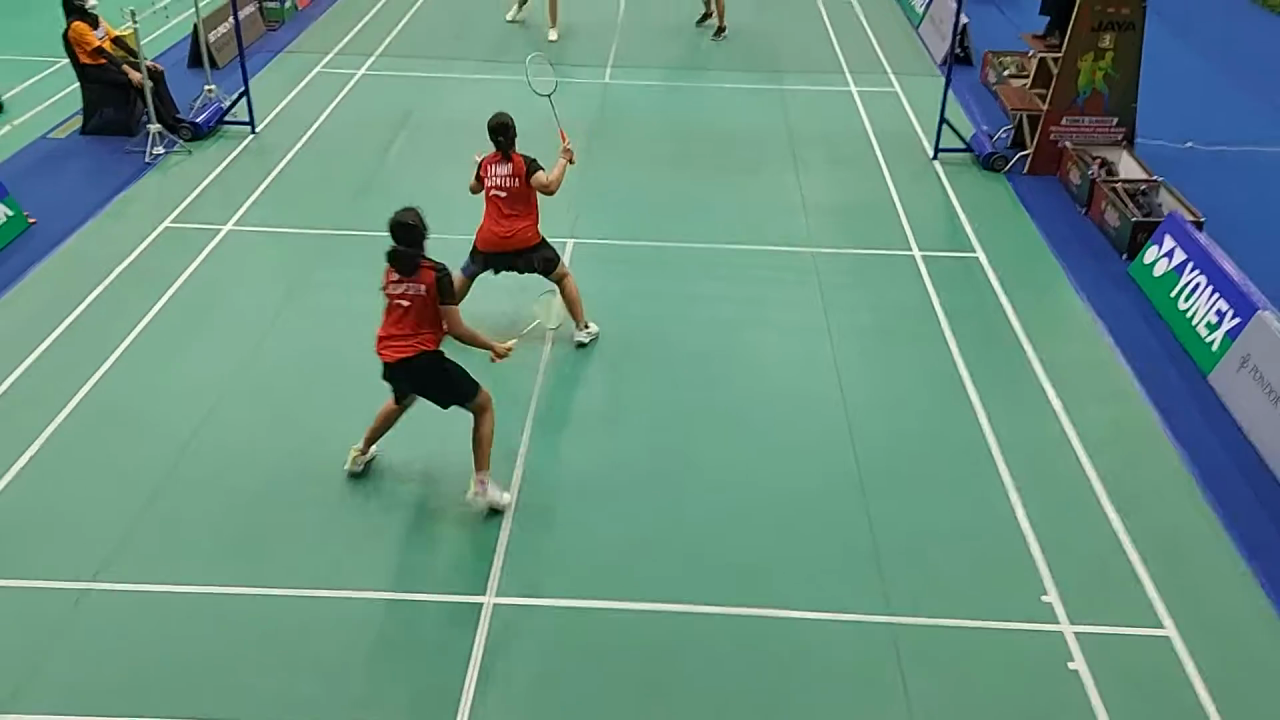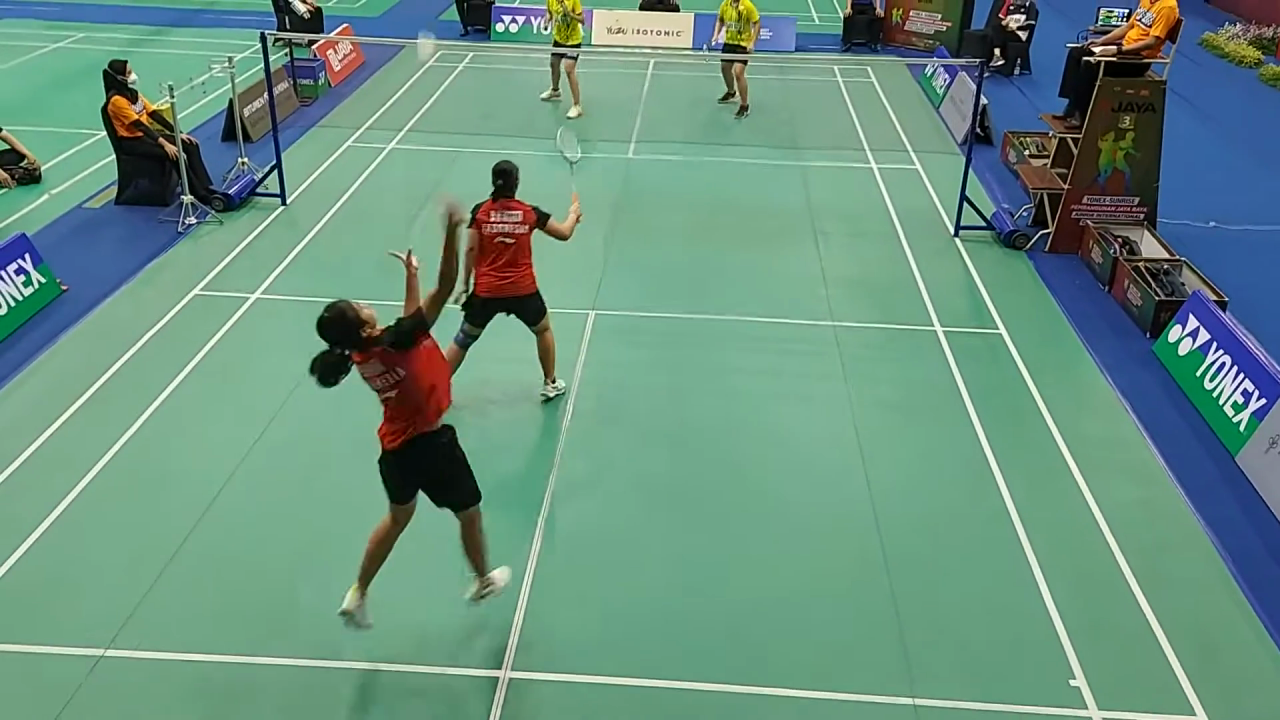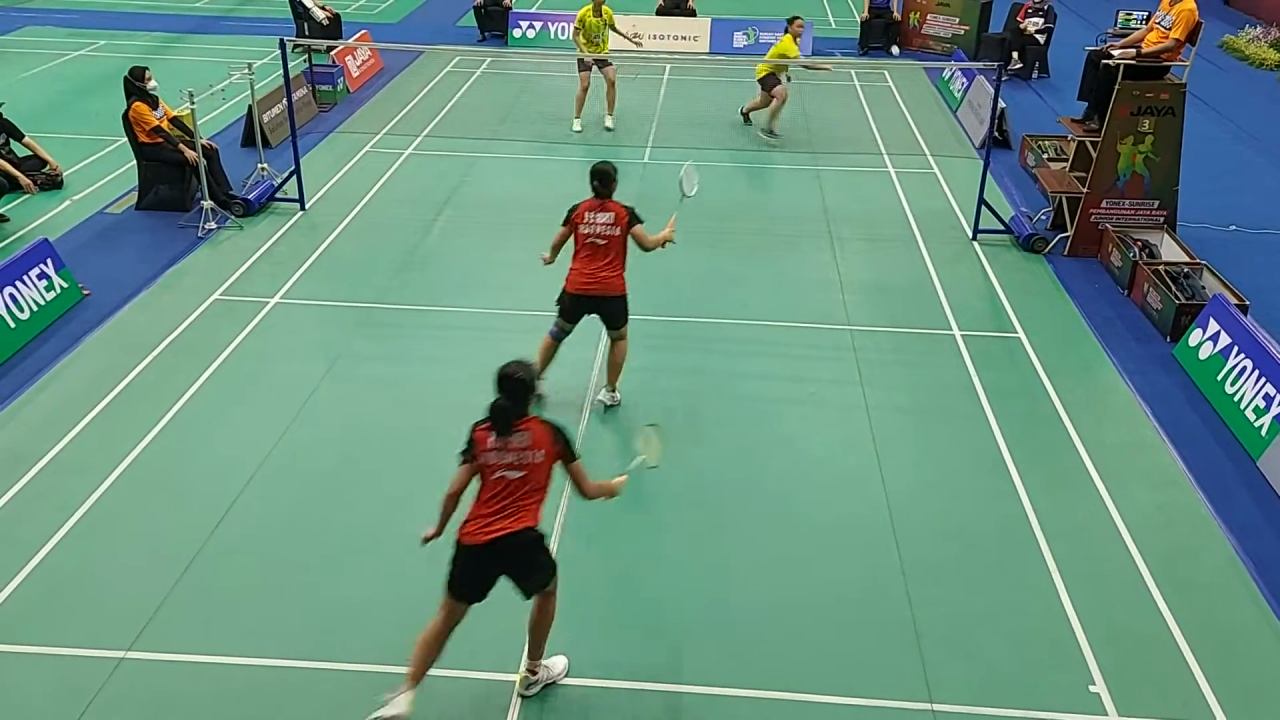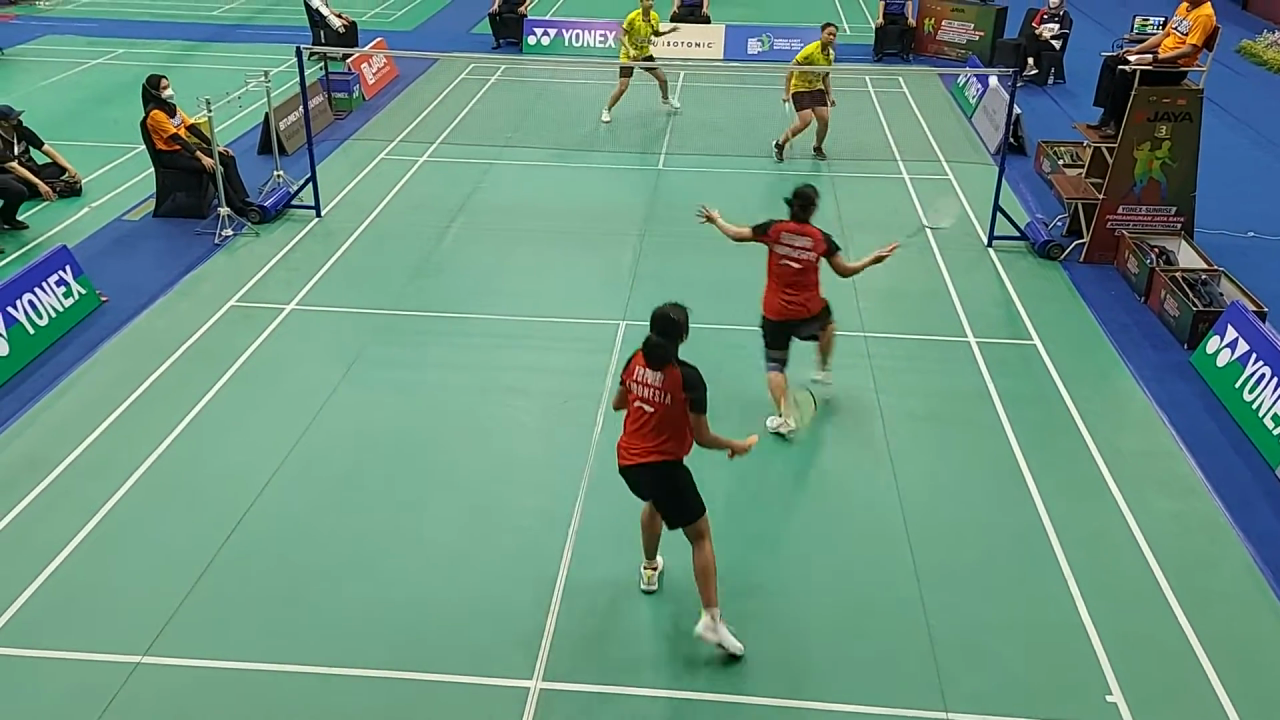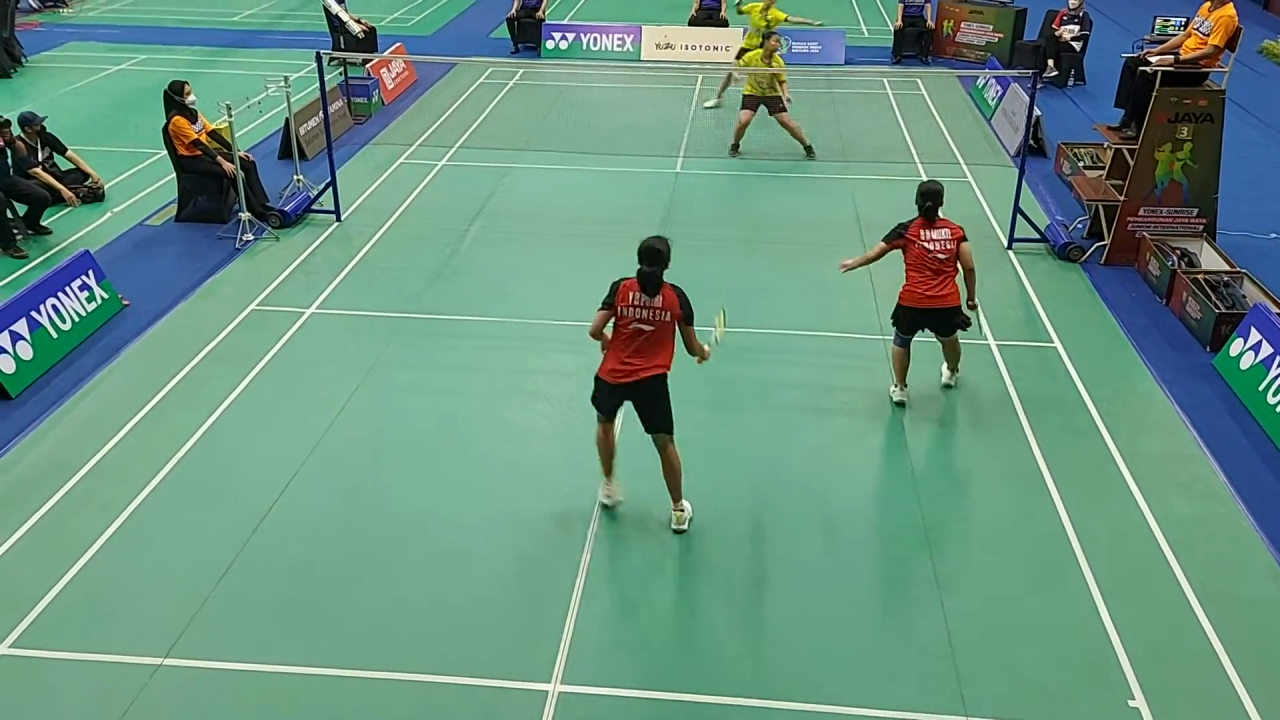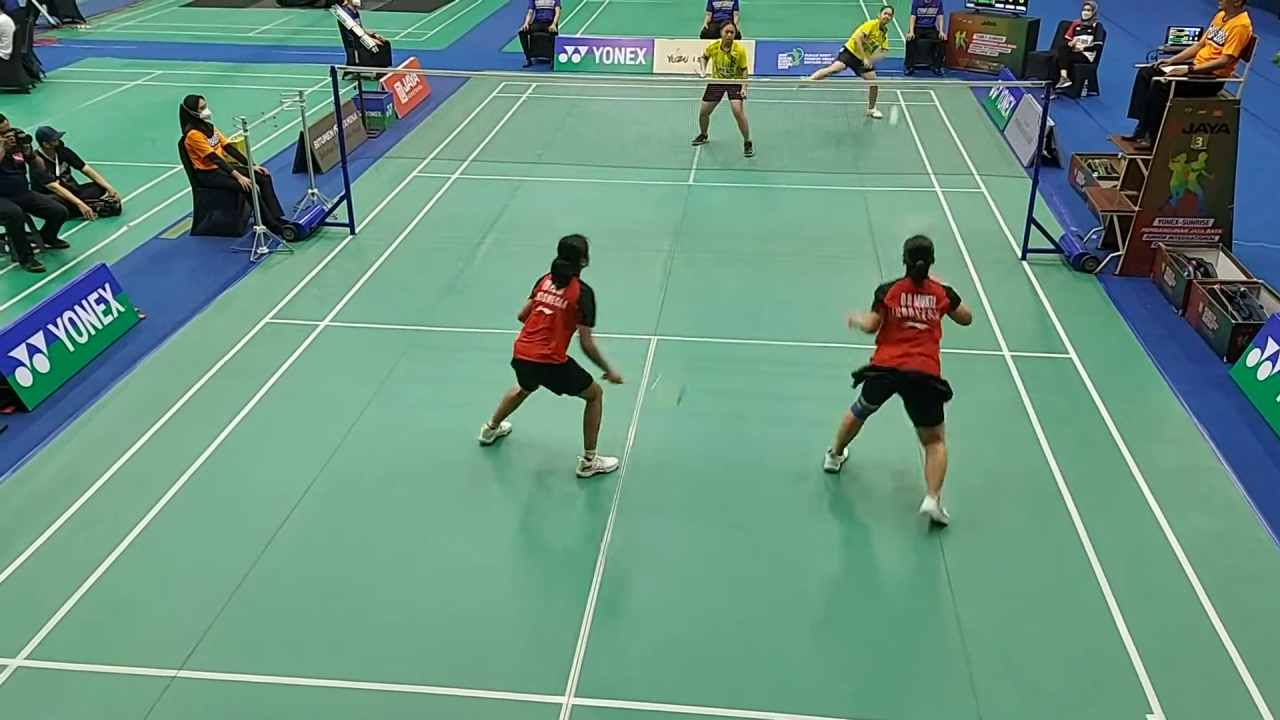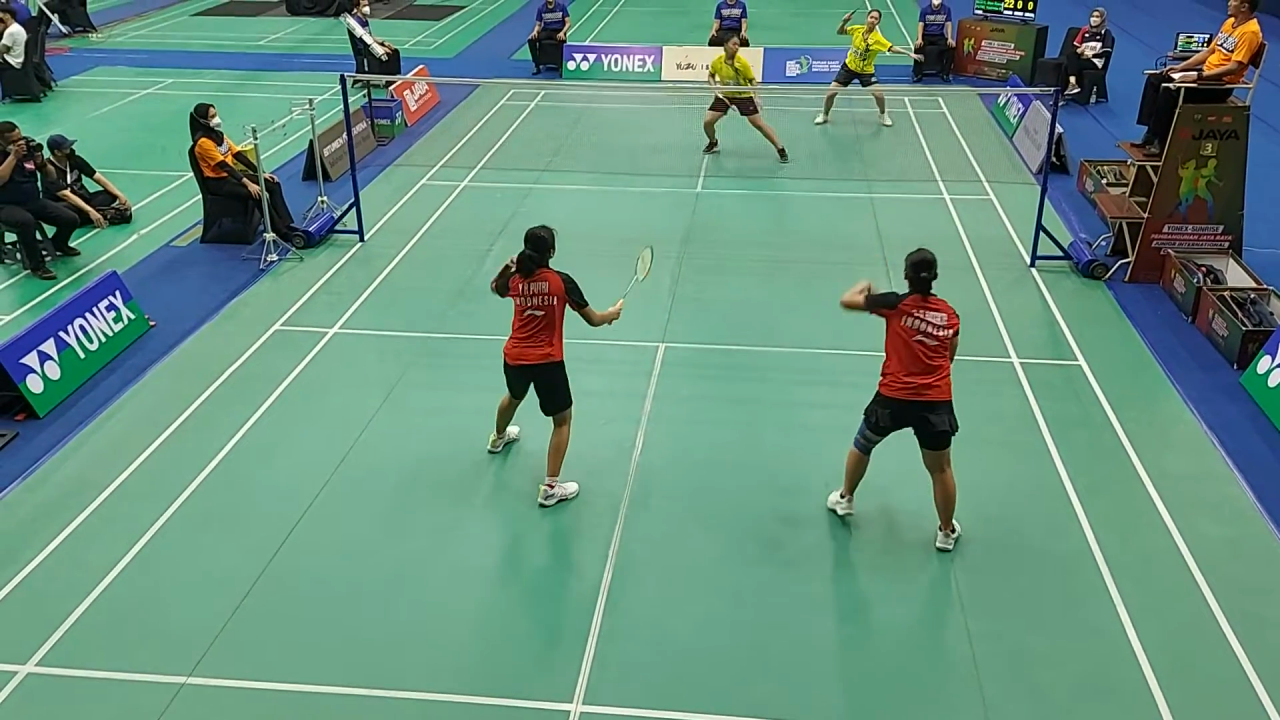
dt=0.7s
person 1, frame 1
left shoulder: (392, 271)
right shoulder: (438, 274)
right elbow: (455, 329)
right wrist: (494, 347)
left hip: (392, 362)
right hip: (423, 361)
left knee: (402, 401)
right knee: (483, 405)
left ankle: (359, 455)
right ankle: (482, 486)
person 1, frame 2
left shoulder: (361, 355)
right shoulder: (395, 341)
left elbow: (414, 315)
right elbow: (440, 297)
left wrist: (411, 275)
right wrist: (452, 235)
left hip: (395, 449)
right hip: (428, 444)
left knee: (397, 519)
right knee: (470, 515)
left ankle: (358, 595)
right ankle: (483, 580)
person 1, frame 3
left shoulder: (481, 434)
right shoulder: (550, 434)
left elbow: (455, 491)
right elbow: (587, 490)
left wrist: (438, 528)
right wrist: (613, 487)
left hip: (476, 541)
right hip: (521, 540)
left knee: (447, 616)
right knee: (548, 590)
right ankle: (534, 672)
person 1, frame 4
left shoulder: (636, 361)
right shoulder: (688, 377)
left elbow: (618, 404)
right elbow: (702, 437)
right wrist: (737, 446)
left hip: (628, 461)
right hip: (664, 465)
left knee: (654, 503)
right knee: (700, 537)
left ankle: (649, 570)
right ankle: (711, 621)
person 1, frame 5
left shoulder: (620, 288)
right shoulder: (676, 297)
left elbow: (594, 331)
right elbow: (692, 347)
left wrist: (606, 340)
right wrist: (704, 353)
left hip: (613, 376)
right hip: (652, 380)
left knee: (605, 421)
right knee: (665, 444)
left ankle: (609, 488)
right ankle: (678, 510)
person 1, frame 6
left shoulder: (545, 281)
right shoulder: (583, 292)
left elbow: (522, 316)
right elbow: (587, 344)
right wrist: (608, 370)
left hip: (521, 353)
right hip: (550, 362)
left knee: (526, 387)
right knee: (594, 395)
left ankle: (491, 428)
right ankle: (589, 461)
person 1, frame 7
left shoulder: (513, 280)
right shoulder: (562, 282)
left elbow: (495, 288)
right elbow: (593, 320)
left wrist: (505, 269)
right wrist: (613, 313)
left hip: (514, 358)
right hip: (547, 362)
left knee: (513, 398)
right knee: (563, 420)
left ankle: (498, 438)
right ankle: (550, 487)
person 2, frame 1
left shoulder: (485, 164)
right shoulder: (526, 163)
left elbow: (474, 189)
right elbow: (549, 187)
right wrist: (563, 159)
left hip: (489, 243)
right hip: (525, 242)
left knee: (467, 274)
right knee: (563, 277)
right ankle: (583, 328)
person 2, frame 2
left shoulder: (481, 210)
right shoulder: (530, 212)
left elbow: (471, 248)
right elbow: (564, 234)
left wrist: (466, 283)
right wrist: (573, 213)
left hip: (486, 290)
right hip: (523, 290)
left knee: (465, 337)
right knee: (543, 330)
right ankle: (550, 383)
person 2, frame 3
left shoulder: (577, 211)
right shoulder: (624, 213)
left elbow: (557, 243)
right elbow: (647, 244)
left wrist: (550, 257)
right wrist: (665, 235)
left hip: (576, 288)
right hip: (612, 291)
left knee: (557, 333)
right knee: (618, 338)
left ankle: (535, 378)
right ankle: (610, 391)
person 2, frame 4
left shoulder: (774, 229)
right shoulder: (821, 238)
left elbow: (737, 234)
right elbow: (844, 271)
left wrist: (716, 220)
right wrist: (874, 259)
left hip: (776, 314)
right hip: (809, 310)
left knee: (776, 366)
right knee: (827, 319)
left ankle: (783, 418)
right ankle: (823, 369)
person 2, frame 5
left shoulder: (906, 230)
right shoulder: (956, 231)
left elbow: (874, 255)
right elbow: (969, 268)
left wrist: (853, 263)
right wrist: (971, 297)
left hip: (912, 303)
right hip: (948, 302)
left knee: (901, 340)
right knee: (949, 337)
left ankle: (899, 388)
right ankle: (952, 373)
person 2, frame 6
left shoulder: (889, 290)
right shoulder: (942, 292)
left elbow: (871, 326)
right elbow: (966, 318)
left wrist: (855, 320)
left hip: (886, 367)
right hip: (924, 374)
left knee: (859, 412)
right knee: (935, 441)
left ankle: (834, 455)
right ankle: (933, 501)
person 2, frame 7
left shoulder: (895, 304)
right shoulder: (950, 315)
left elbow: (848, 300)
right elbow: (950, 356)
left wrist: (863, 288)
left hip: (894, 397)
right hip: (937, 400)
left knee: (862, 445)
right knee: (941, 468)
left ankle: (845, 499)
right ankle: (947, 532)
